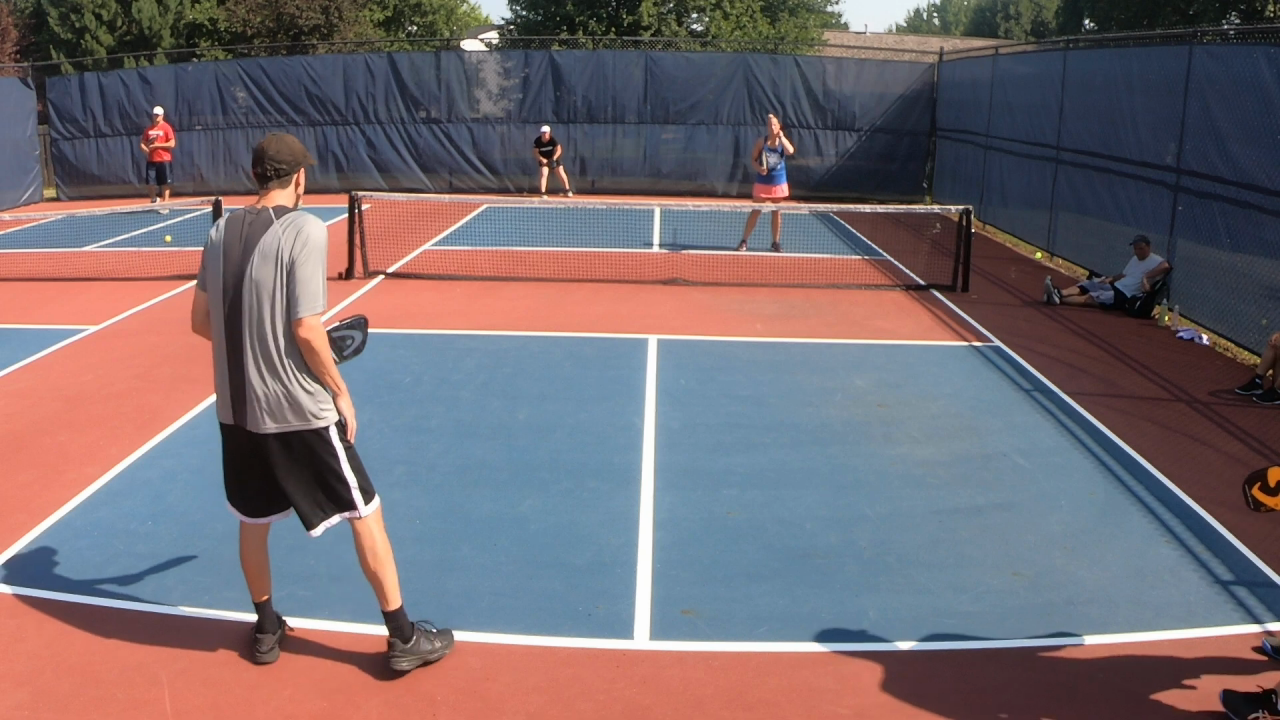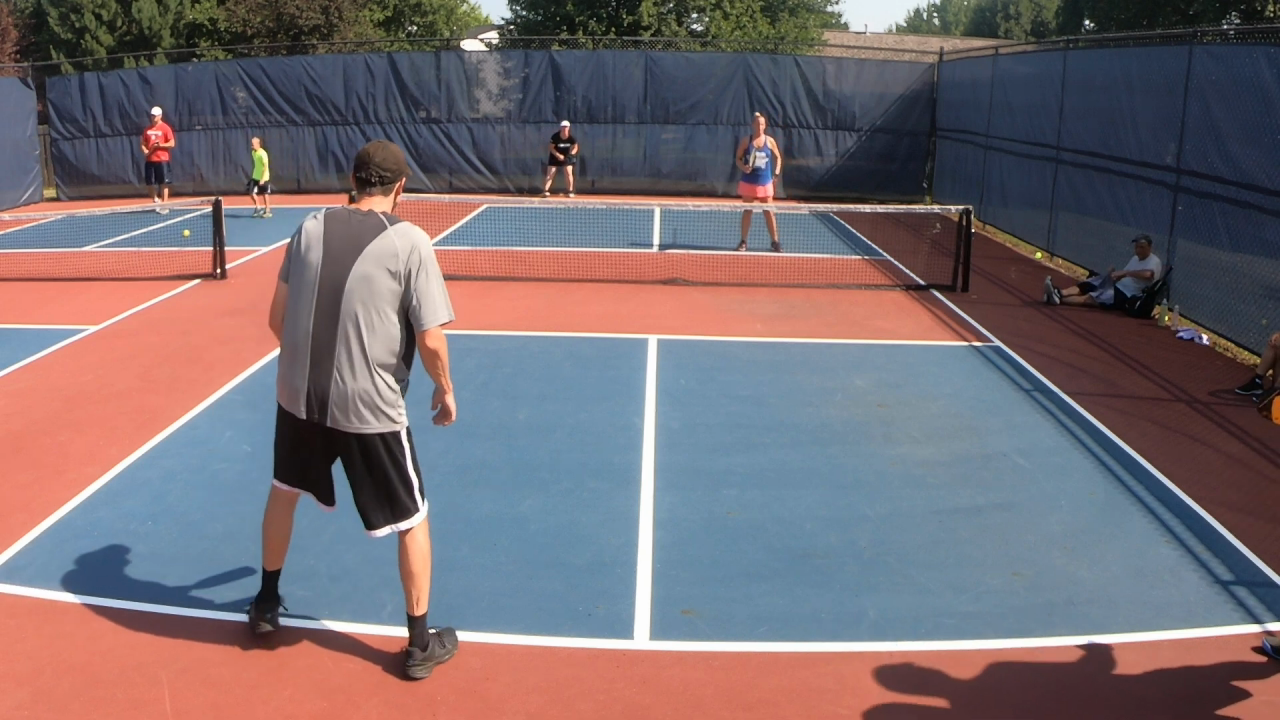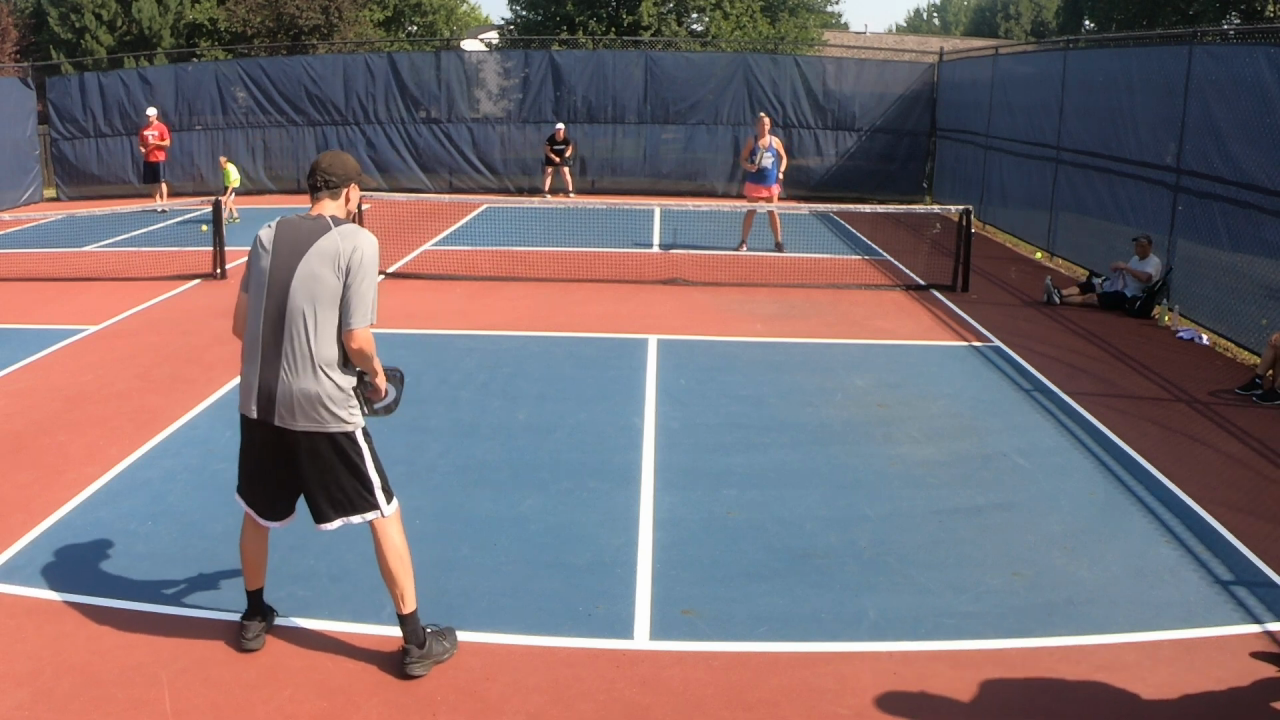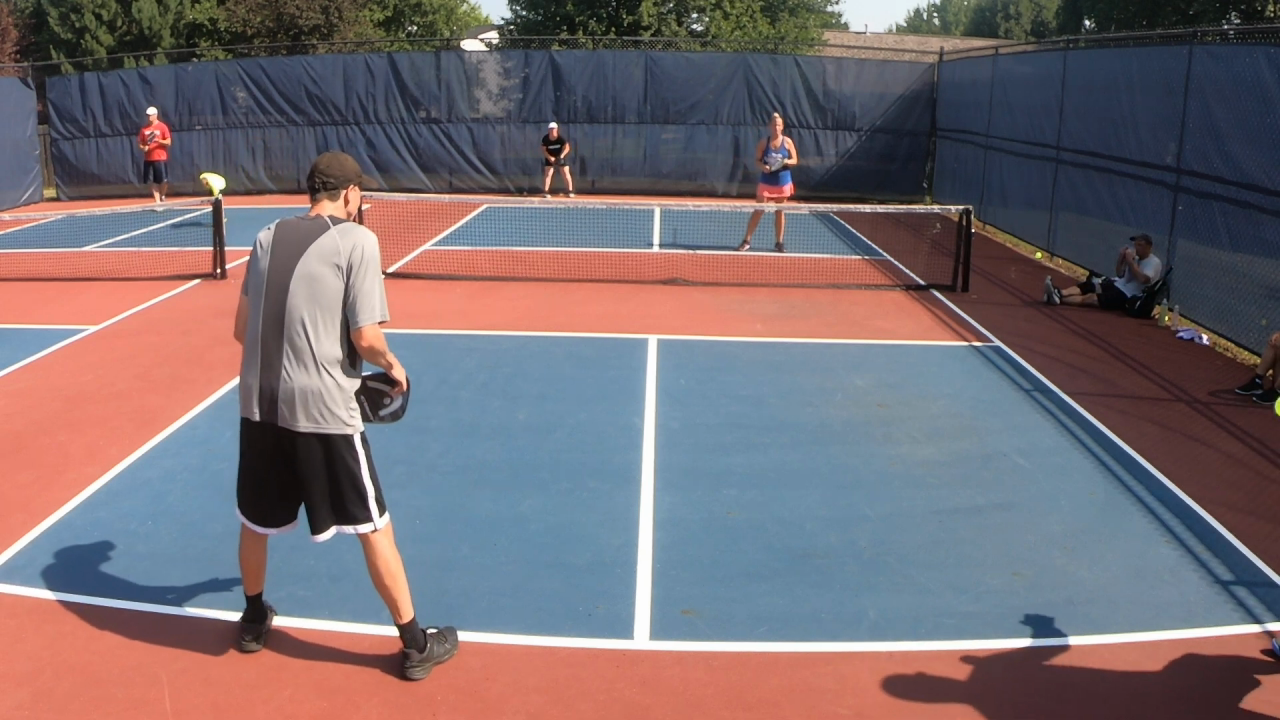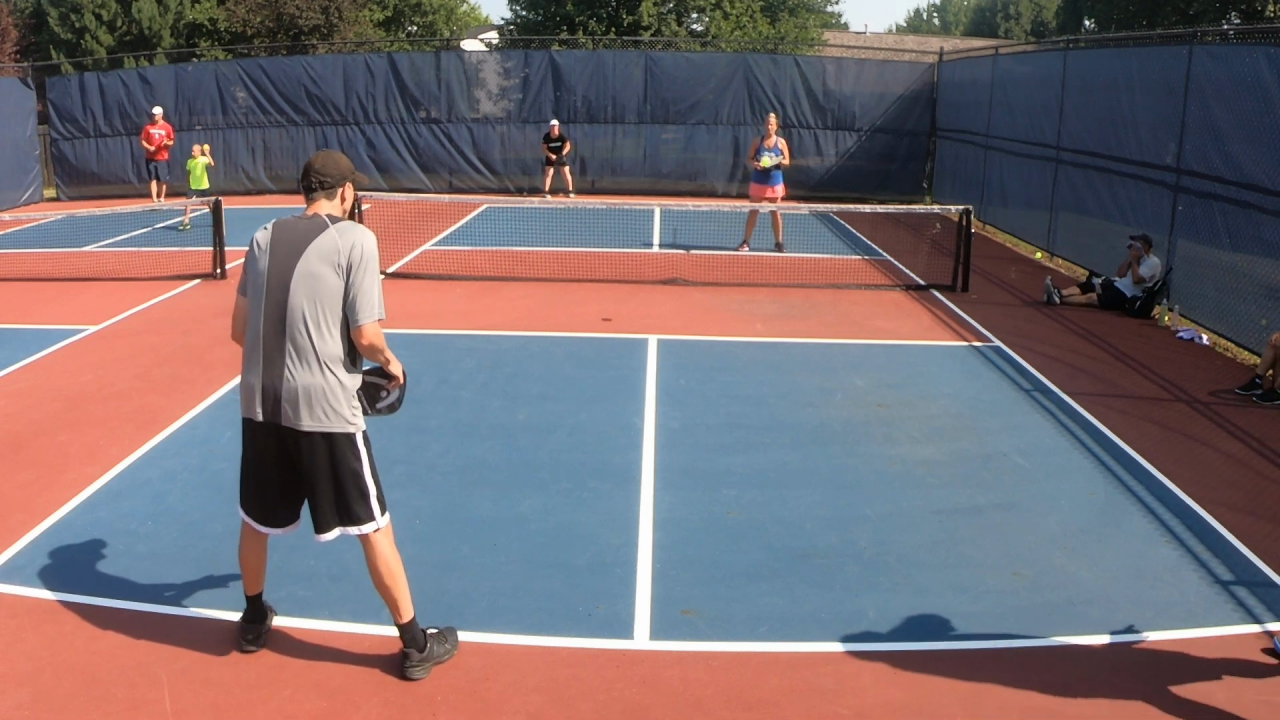
dt=0.5s
person 1, frame 1
left shoulder: (221, 231)
right shoulder: (306, 229)
left elbow: (202, 322)
right elbow: (307, 331)
right wrist: (339, 392)
left hip: (236, 406)
right hip: (298, 409)
left knee: (254, 516)
right knee: (363, 512)
left ankle: (266, 628)
right ankle: (403, 637)
person 1, frame 2
left shoulder: (309, 228)
right shoulder: (410, 242)
left elbow: (277, 318)
right elbow: (430, 339)
right wrist: (445, 391)
left hip: (299, 396)
right hip: (371, 406)
left knee: (284, 490)
right knee: (412, 520)
left ankle: (266, 600)
right ankle: (420, 643)
person 1, frame 3
left shoulder: (268, 235)
right shoulder: (357, 242)
left elbow: (240, 325)
right elbow: (356, 341)
right wrist: (376, 375)
left hip: (260, 401)
right hip: (324, 406)
left knee: (256, 510)
right knee: (385, 515)
left ankle: (254, 616)
right ankle: (416, 641)
person 1, frame 4
left shoulder: (267, 237)
right shoulder: (357, 240)
left elbow: (242, 329)
right elbow: (366, 338)
right wrist: (393, 366)
left hip: (259, 403)
right hip: (323, 409)
left knee: (255, 517)
right knee: (374, 527)
left ankle: (254, 618)
right ankle: (416, 645)
person 1, frame 5
left shoulder: (264, 237)
right shoulder: (354, 238)
left elbow: (239, 329)
right elbow: (365, 337)
right wrist: (390, 361)
left hip: (261, 401)
right hip: (325, 406)
left knee: (257, 517)
right knee: (373, 527)
left ankle: (253, 618)
right ankle: (415, 644)
